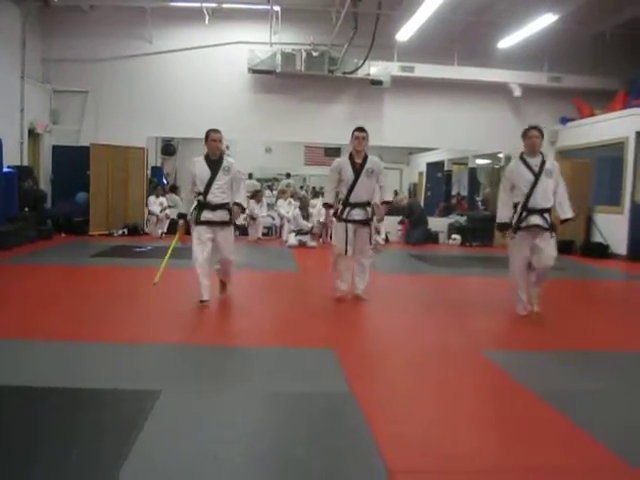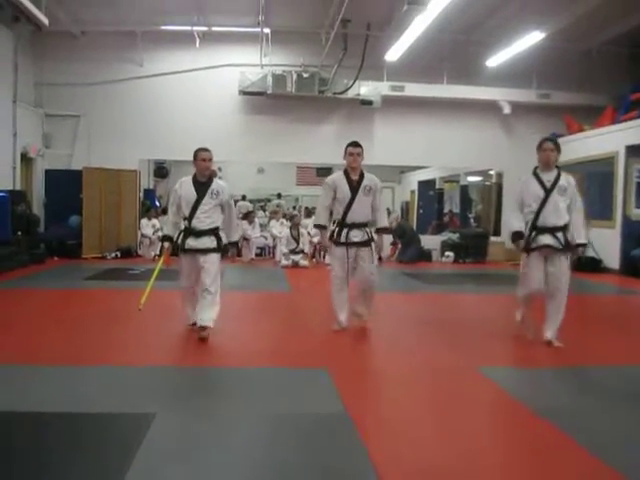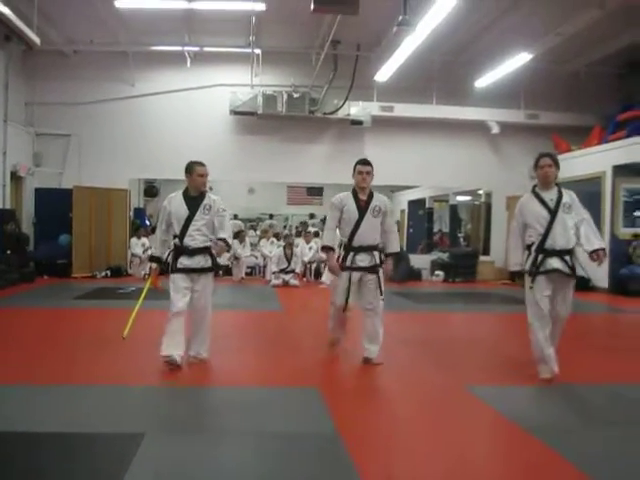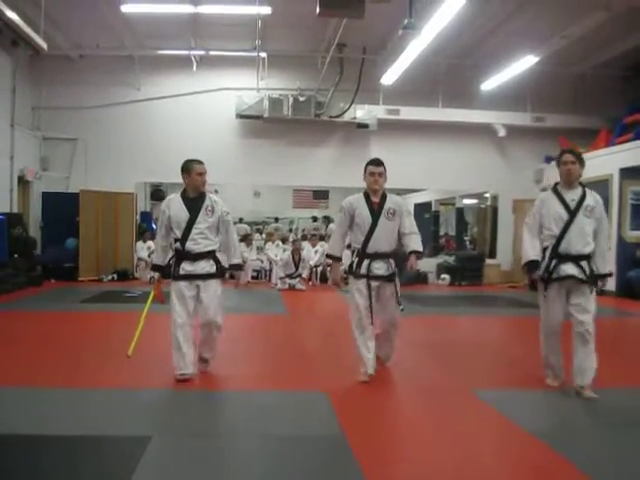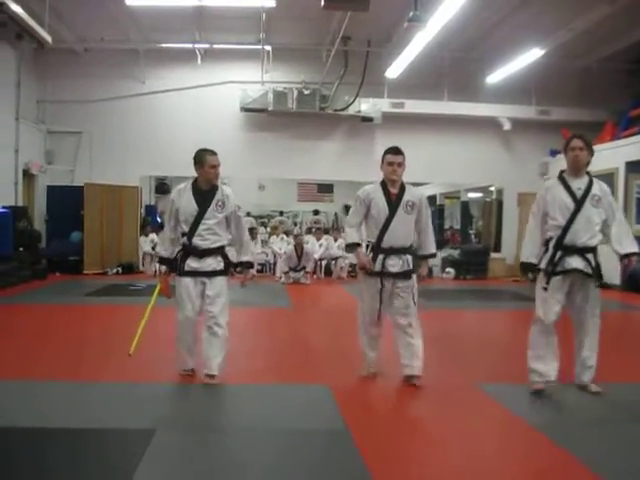
dt=0.4s
person 1, frame 1
left shoulder: (552, 165)
right shoulder: (513, 167)
left elbow: (559, 191)
right elbow: (505, 195)
left wrist: (565, 215)
right wrist: (503, 221)
left hip: (543, 220)
right hip: (521, 220)
left knee: (545, 261)
right knee: (519, 264)
left ankle: (532, 296)
right ankle: (523, 304)
person 1, frame 2
left shoulder: (568, 181)
right shoulder: (527, 182)
left elbow: (576, 212)
right elbow: (518, 211)
left wrist: (578, 241)
right wrist: (517, 233)
left hip: (559, 240)
right hip: (534, 239)
left knee: (558, 289)
right knee: (531, 285)
left ankle: (551, 333)
right ankle: (523, 309)
person 1, frame 3
left shoulder: (570, 198)
right shoulder: (526, 202)
left elbow: (584, 223)
right elbow: (516, 236)
left wrist: (596, 247)
right wrist: (516, 267)
left hip: (564, 263)
right hip: (538, 263)
left knee: (560, 315)
right knee: (540, 315)
left ankle: (545, 355)
right ankle: (547, 366)
person 1, frame 4
left shoulder: (594, 200)
right shoulder: (545, 200)
left elbow: (601, 238)
right elbow: (531, 233)
left wrist: (602, 271)
right wrist: (532, 263)
left hip: (582, 270)
right hip: (553, 268)
left knee: (584, 327)
right knee: (551, 326)
left ankle: (583, 383)
right ankle: (553, 373)
person 1, frame 5
left shoulder: (601, 190)
right shoulder: (549, 188)
left elbow: (614, 223)
right elbow: (536, 226)
right wrist: (529, 261)
left hip: (586, 262)
right hip: (555, 261)
left knee: (588, 322)
right knee: (545, 319)
left ankle: (584, 377)
right ankle: (540, 376)
person 2, frame 1
left shoulder: (231, 165)
right shoulder: (195, 164)
left elbow: (240, 188)
right elbow: (188, 192)
left wrist: (238, 206)
right wrist: (183, 218)
left hip: (224, 215)
right hip: (202, 215)
left knee: (225, 256)
right knee: (201, 257)
left ankle: (223, 278)
right ankle: (203, 295)
person 2, frame 2
left shoulder: (221, 187)
right shoulder: (182, 185)
left elbow: (230, 216)
right elbow: (173, 214)
left wrist: (233, 241)
right wrist: (168, 240)
left hip: (211, 241)
right hip: (188, 240)
left knee: (210, 285)
right knee: (189, 285)
left ankle: (204, 325)
right ankle: (193, 318)
person 2, frame 3
left shoulder: (215, 202)
right shoulder: (172, 201)
left elbow: (224, 227)
right elbow: (162, 232)
left wrist: (222, 242)
right wrist: (156, 260)
left hip: (204, 261)
right hip: (179, 260)
left knee: (202, 310)
right knee: (177, 308)
left ankle: (197, 351)
right ankle: (172, 354)
person 2, frame 4
left shoulder: (216, 203)
right shoulder: (170, 204)
left elbow: (228, 234)
right elbow: (162, 238)
left wrist: (235, 265)
right wrist: (157, 269)
left hip: (209, 266)
right hip: (181, 267)
left knee: (212, 318)
right knee: (181, 320)
left ankle: (204, 353)
right ankle: (184, 368)
person 2, frame 5
left shoulder: (227, 196)
right shoulder: (179, 194)
left elbow: (239, 232)
right elbow: (170, 230)
left wrist: (245, 263)
right wrist: (165, 262)
left hip: (216, 263)
right hip: (187, 262)
left knee: (216, 317)
right knee: (186, 317)
left ankle: (211, 370)
right ankle: (187, 363)
person 3, frame 1
left shoulder: (376, 164)
right shoulder: (339, 164)
left elbow: (381, 187)
right elbow: (330, 188)
left wrist: (380, 206)
right wrist: (328, 211)
left hip: (365, 213)
right hip: (345, 212)
left knee: (364, 253)
right knee: (342, 252)
left ankle: (359, 289)
right ankle: (341, 287)
person 3, frame 2
left shoulder: (373, 182)
right shoulder: (333, 180)
left elbow: (377, 210)
right elbow: (323, 208)
left wrist: (380, 235)
right wrist: (323, 233)
left hip: (364, 235)
right hip: (341, 235)
left knee: (368, 278)
right knee: (339, 279)
left ankle: (361, 310)
right ankle: (341, 319)
person 3, frame 3
left shoulder: (383, 203)
right shoulder: (340, 200)
left elbow: (390, 232)
right elbow: (330, 228)
left wrist: (389, 258)
right wrist: (330, 255)
left hip: (372, 260)
right hip: (347, 259)
left knee: (374, 307)
right knee: (339, 303)
left ankle: (371, 352)
right ankle: (336, 334)
person 3, frame 4
left shoulder: (398, 204)
right shoulder: (351, 203)
left elbow: (410, 232)
right elbow: (339, 235)
left wrist: (413, 254)
right wrist: (335, 264)
left hip: (387, 266)
right hip: (361, 267)
left knee: (391, 318)
right knee: (363, 318)
left ankle: (382, 353)
right ankle: (367, 367)
person 3, frame 5
left shoulder: (417, 197)
right shoulder: (367, 193)
left elbow: (425, 230)
right elbow: (352, 225)
left wrist: (424, 262)
right wrist: (358, 251)
left hip: (404, 263)
right hip: (375, 262)
left knee: (407, 319)
right knee: (370, 317)
left ankle: (411, 370)
right ankle: (371, 363)
